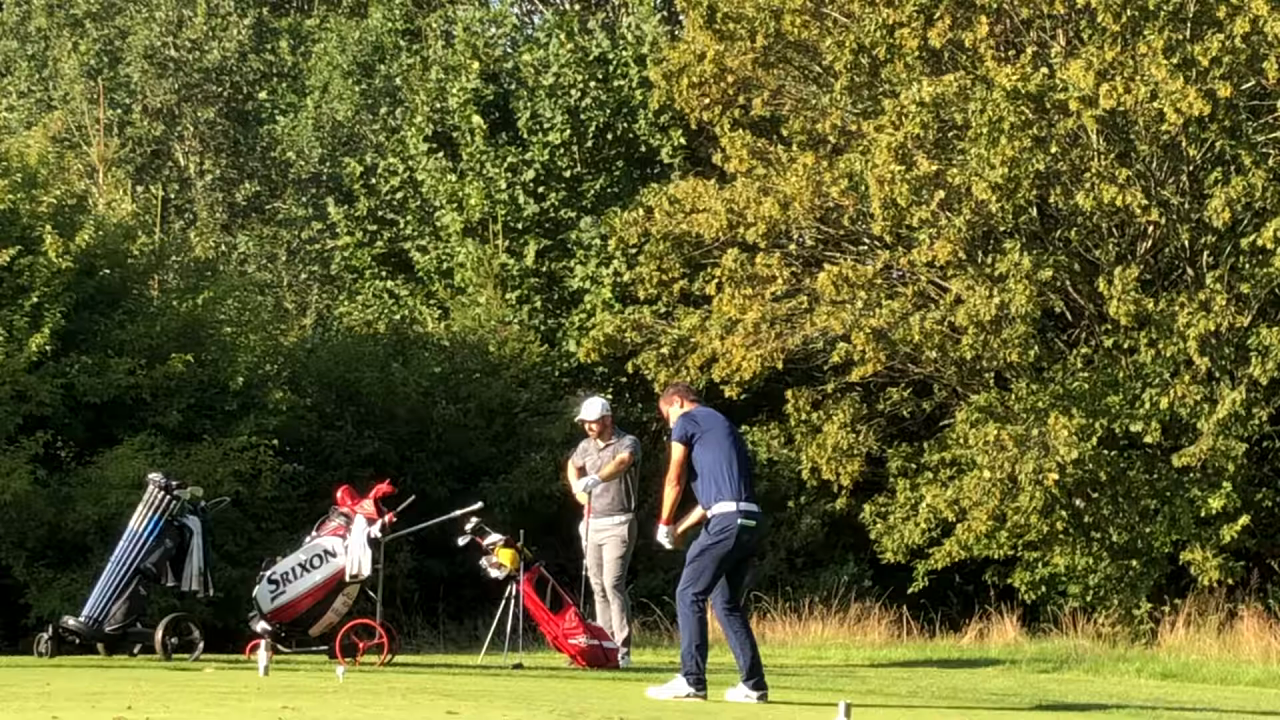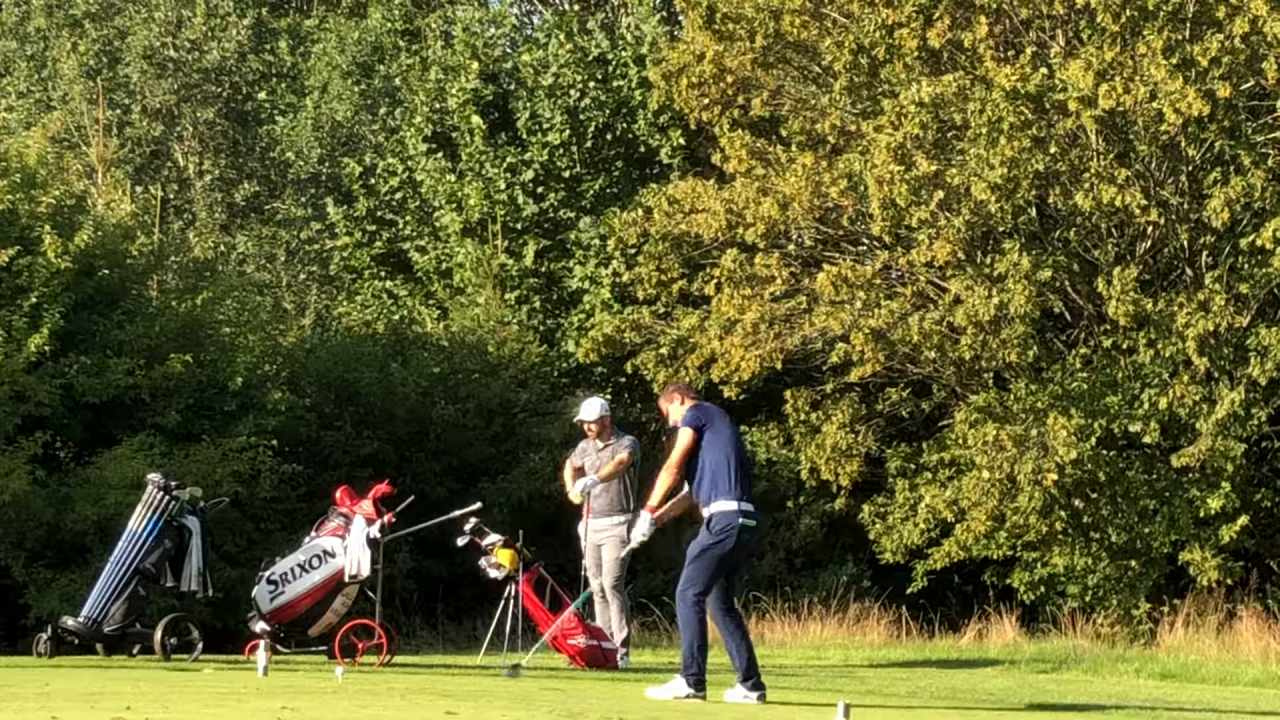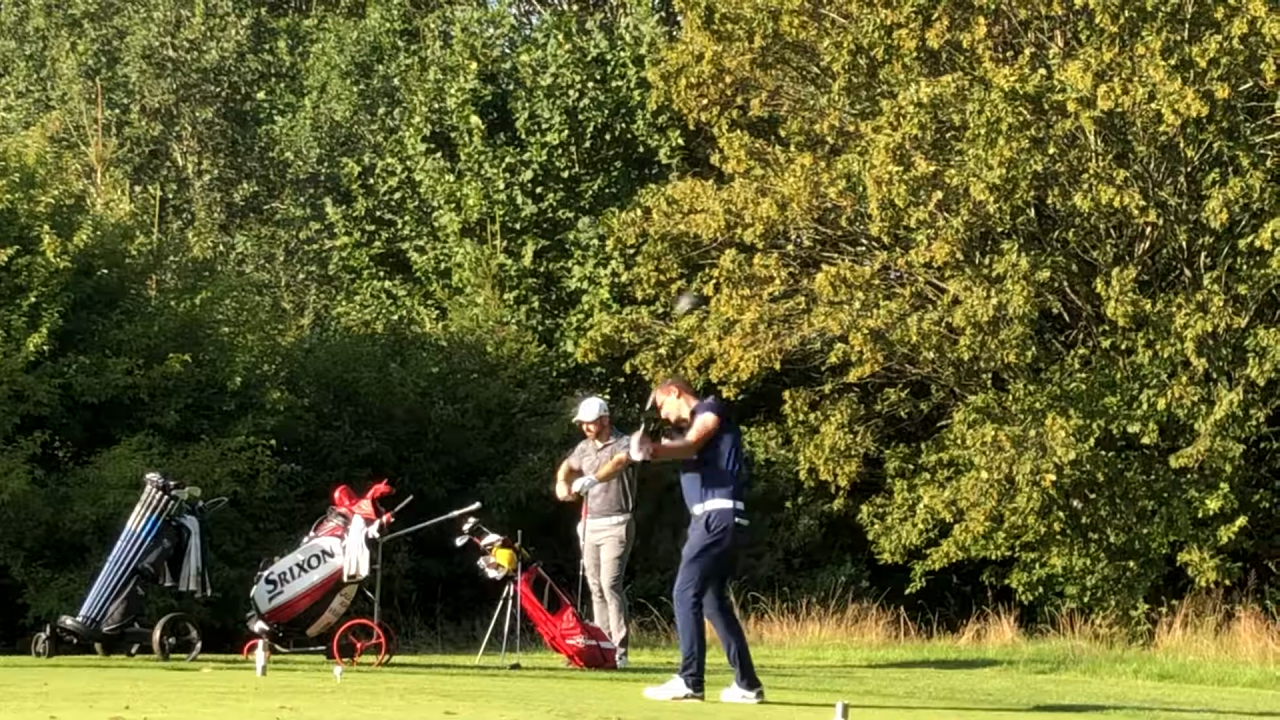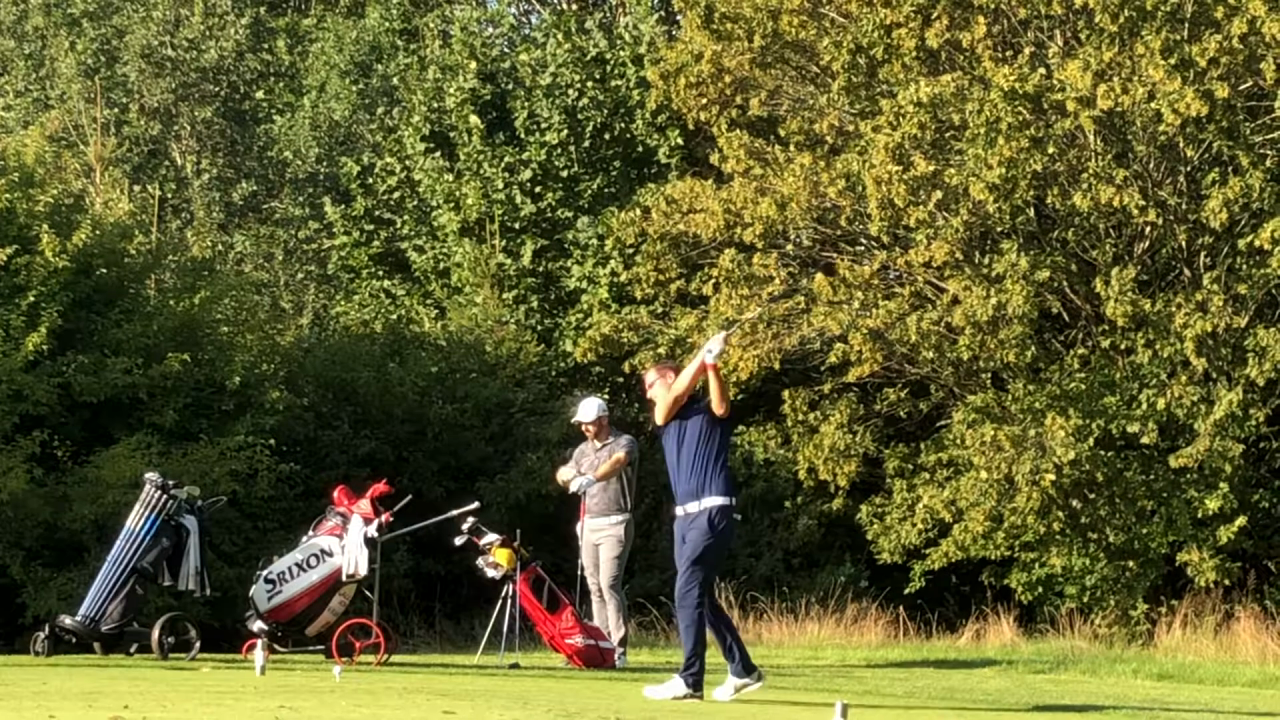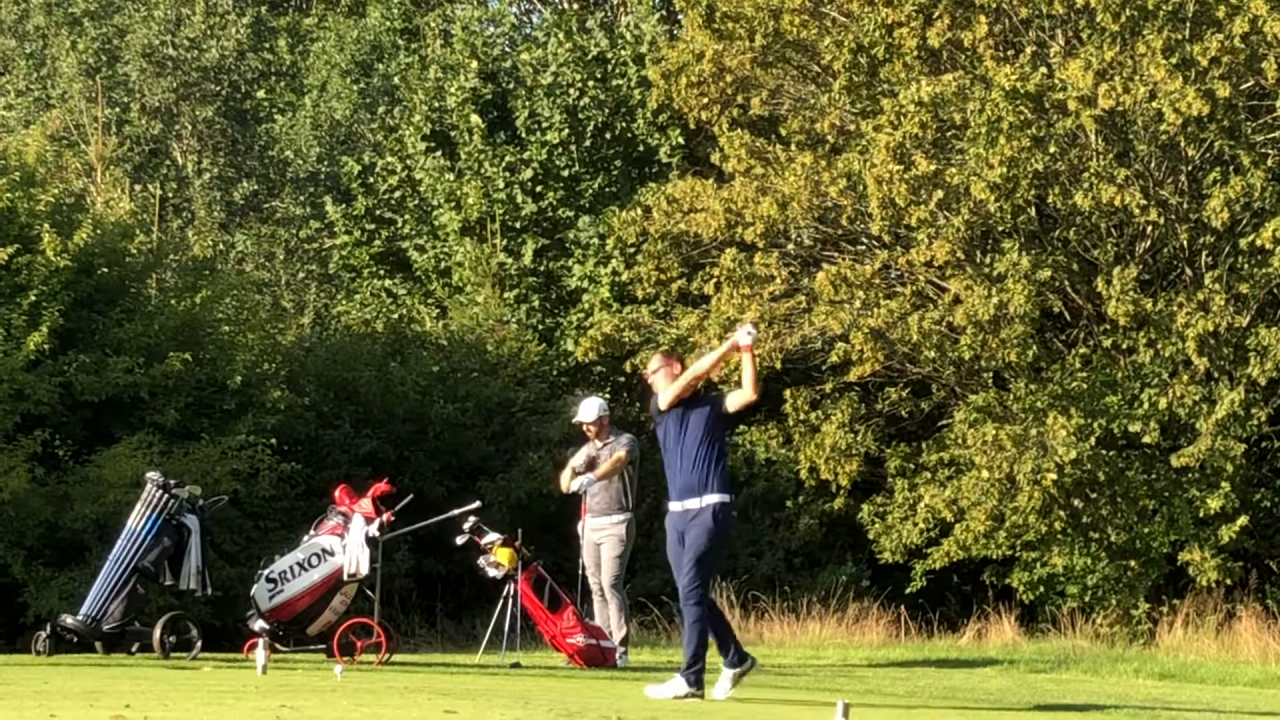
dt=0.1s
person 1, frame 1
left shoulder: (687, 419)
right shoulder: (719, 428)
left elbow: (674, 481)
left wrist: (664, 523)
right wrist: (682, 527)
left hip: (727, 519)
right hip: (746, 520)
left knee: (690, 594)
right knee: (728, 602)
left ankle: (692, 680)
right ankle: (754, 683)
person 1, frame 2
left shoulder: (698, 413)
right shoulder: (713, 430)
left elbow: (673, 468)
right elbow: (694, 492)
left wrist: (648, 512)
right wrist: (659, 517)
left hip: (725, 519)
right hip: (741, 521)
left knee: (689, 595)
right knee: (720, 603)
left ankle: (691, 681)
right ankle: (750, 683)
person 1, frame 3
left shoulder: (711, 407)
right shoulder: (672, 436)
left elbow: (692, 441)
right elbow: (676, 453)
left wrist: (658, 449)
right wrist: (644, 449)
left hip: (720, 518)
right hip: (706, 521)
left knee: (686, 594)
right knee: (713, 601)
left ankle: (689, 681)
right ankle: (746, 683)
person 1, frame 4
left shoulder: (707, 408)
right shoulder: (666, 422)
left elbow: (721, 405)
right elbow: (661, 413)
left wrist: (712, 365)
right wrist: (700, 359)
left hip: (711, 512)
right hip: (685, 517)
left knee: (688, 593)
right knee: (700, 597)
left ankle: (689, 680)
right ankle: (742, 671)
person 1, frame 5
left shoulder: (712, 405)
right shoulder: (661, 405)
left elbow: (750, 395)
right elbow: (680, 388)
left wrist: (746, 349)
right wrist: (729, 346)
left hip: (709, 510)
right hip: (678, 513)
left knee: (692, 591)
right knee: (692, 593)
left ankle: (690, 678)
right ankle: (735, 658)
person 2, frame 1
left shoulder: (627, 443)
right shoulder: (585, 446)
left elbow: (620, 463)
right elbow: (573, 465)
left wrist: (594, 479)
right wrist: (577, 489)
left hip: (618, 525)
right hip: (592, 525)
left knee: (613, 585)
right knee: (598, 588)
left ankle: (622, 651)
person 2, frame 2
left shoulder: (626, 443)
right shoulder: (584, 447)
left elbow: (619, 464)
right elbow: (570, 465)
left wrist: (593, 480)
right wrist: (572, 489)
left hip: (617, 525)
right hip: (591, 525)
left knee: (612, 585)
right knee: (597, 588)
left ankle: (621, 651)
person 2, frame 3
left shoulder: (624, 443)
right shoulder: (583, 447)
left elbow: (617, 464)
right elbow: (566, 466)
left wrist: (592, 479)
right wrist: (562, 485)
left hip: (616, 525)
right hip: (590, 526)
left knee: (611, 585)
right knee: (596, 588)
left ankle: (620, 651)
person 2, frame 4
left shoulder: (624, 442)
right shoulder: (584, 449)
left elbow: (616, 463)
right elbow: (565, 474)
left wrist: (590, 479)
right wrist: (563, 474)
left hip: (615, 525)
right hip: (588, 525)
left knee: (610, 585)
right knee: (595, 588)
left ankle: (619, 651)
person 2, frame 5
left shoulder: (625, 441)
right shoulder: (586, 450)
left elbow: (616, 462)
right elbow: (565, 486)
left wrist: (592, 478)
right wrist: (574, 464)
left hip: (616, 524)
right hip: (590, 525)
left knee: (611, 584)
right knee: (597, 587)
left ankle: (621, 650)
